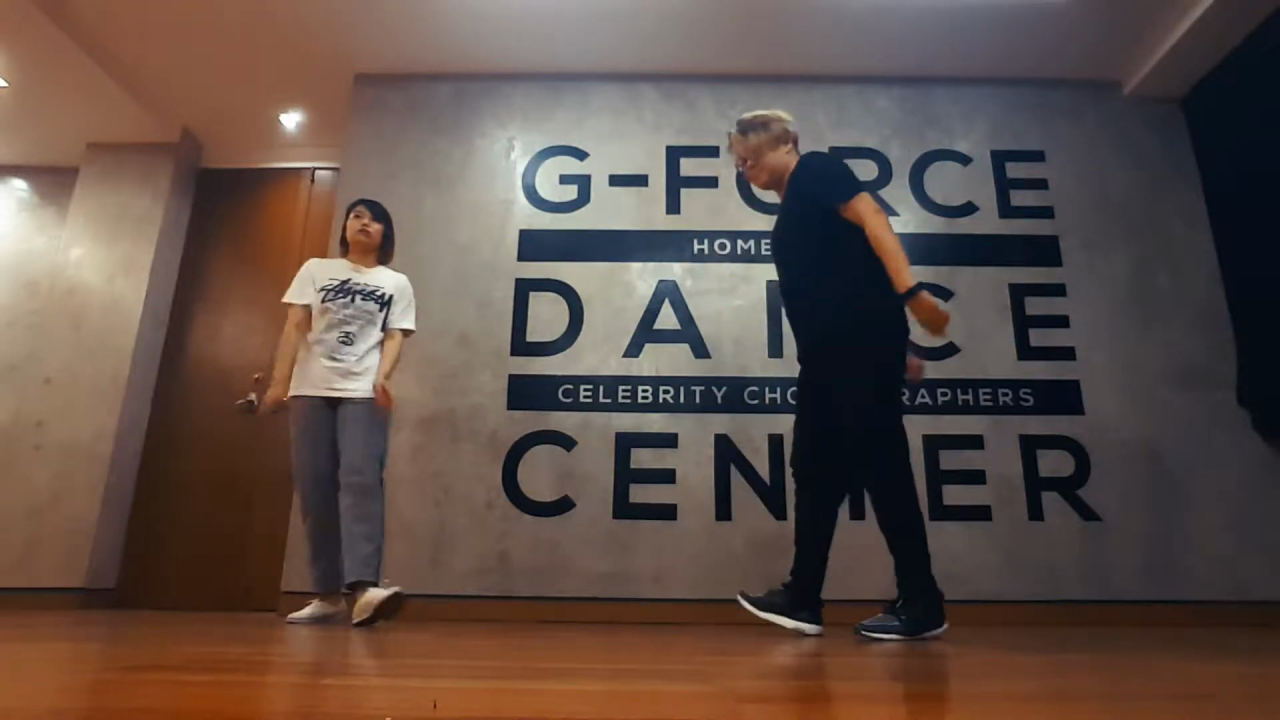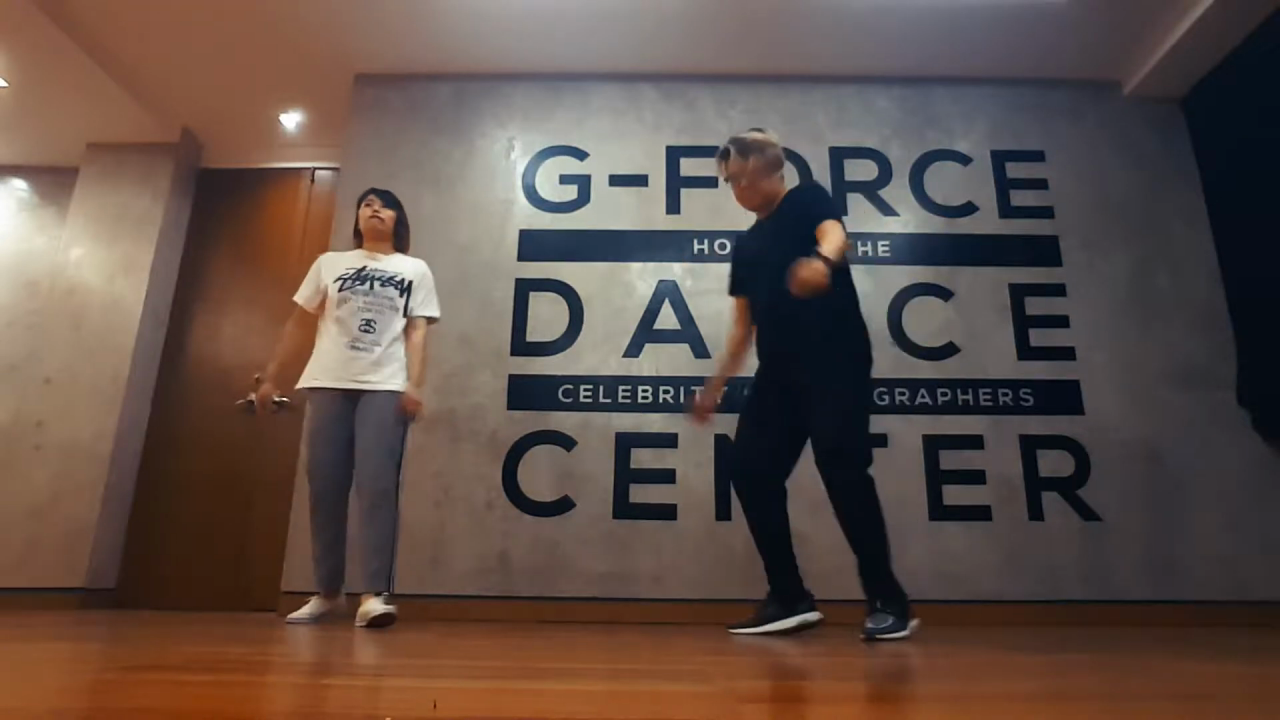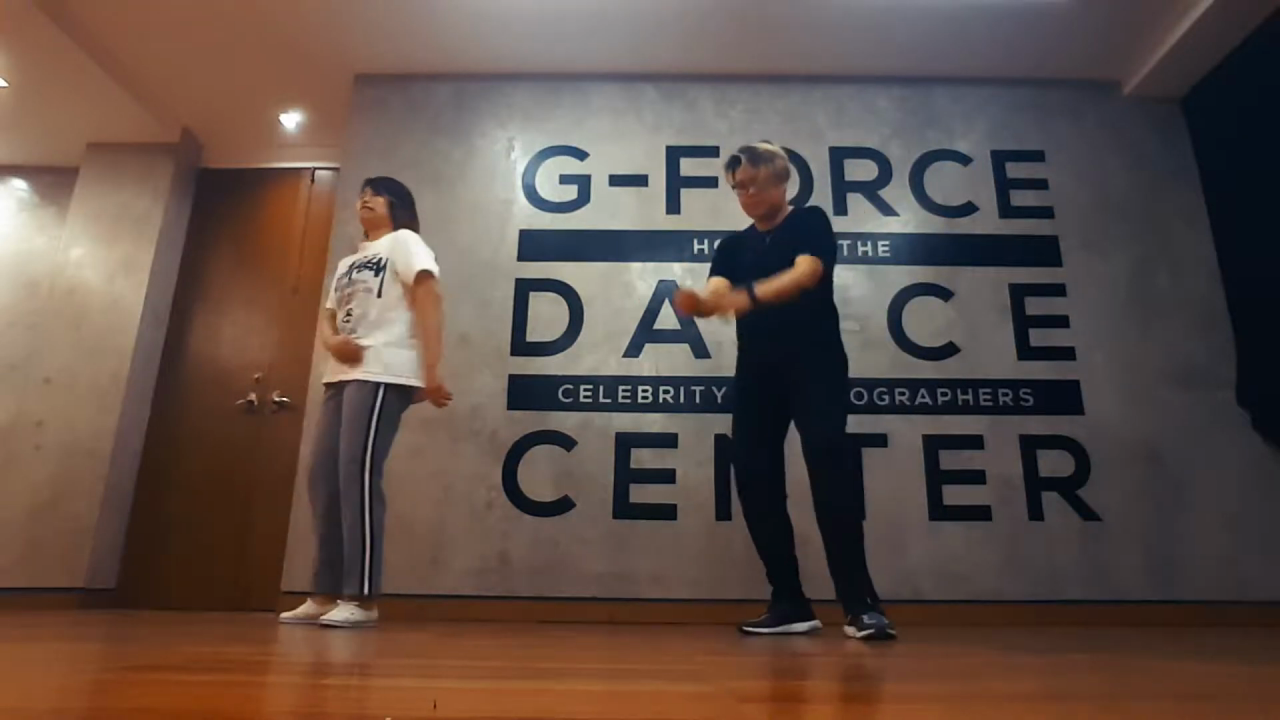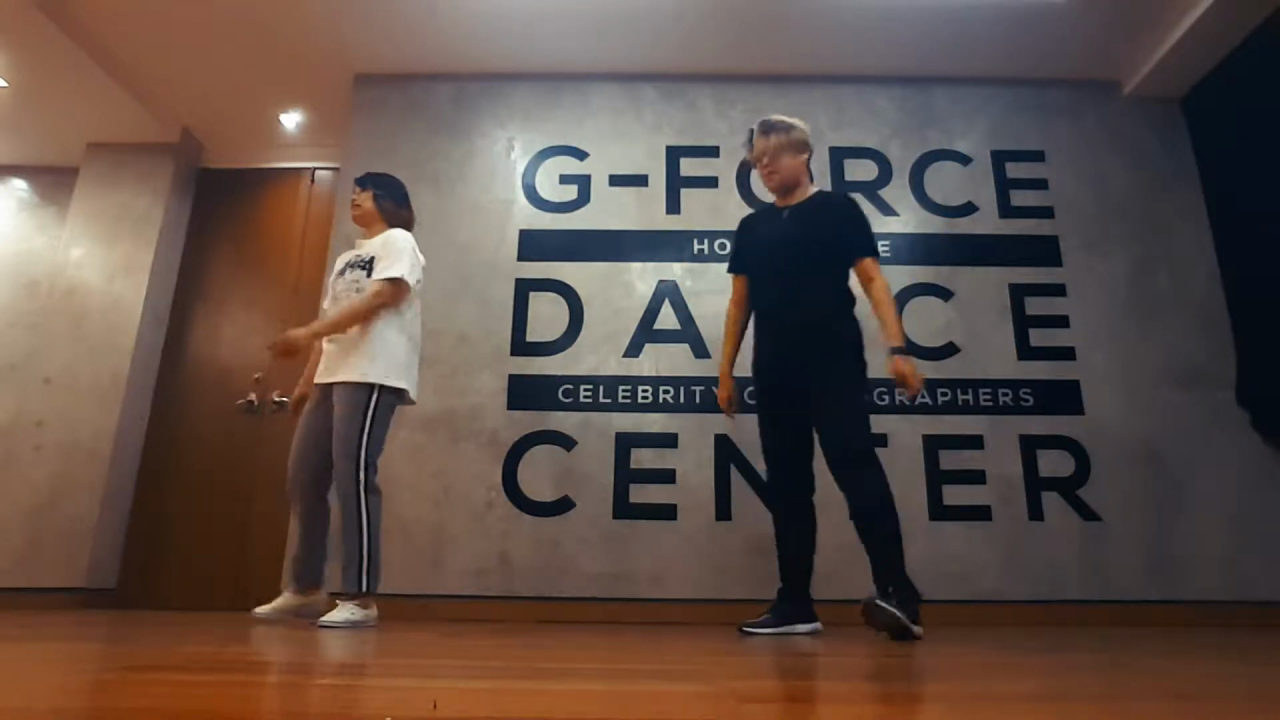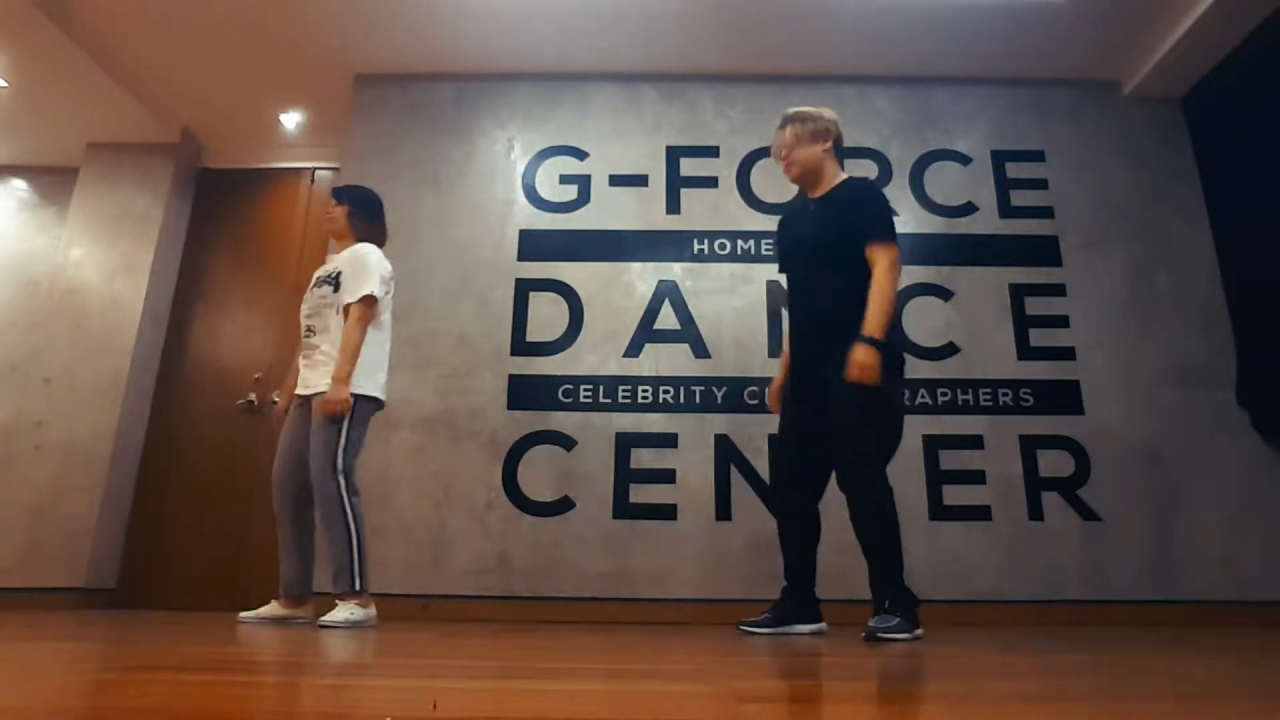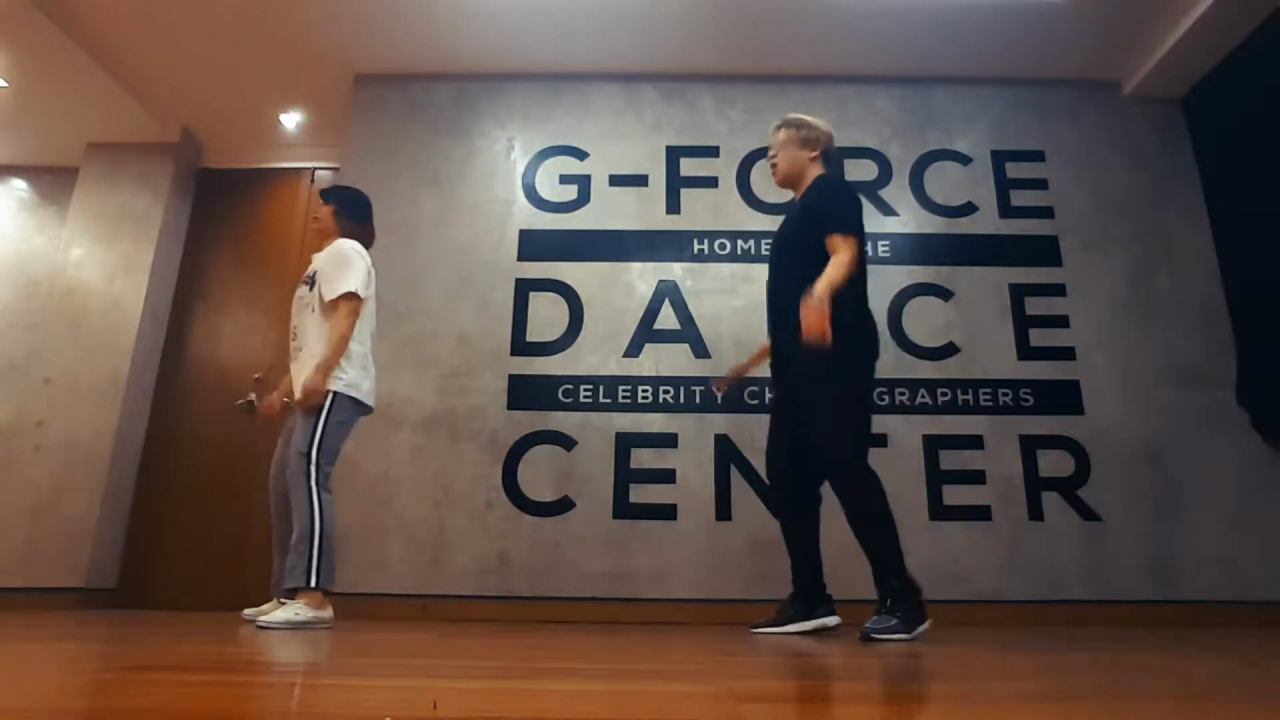
dt=0.4s
person 1, frame 1
left shoulder: (818, 169)
right shoulder: (790, 215)
left elbow: (872, 220)
left wrist: (911, 291)
right wrist: (895, 354)
left hip: (860, 339)
right hip: (824, 351)
left knee: (876, 461)
right knee: (815, 467)
left ankle: (920, 603)
right ankle: (802, 597)
person 1, frame 2
left shoulder: (808, 200)
right shoulder: (746, 245)
left elbow: (834, 234)
right elbow: (744, 324)
left wrist: (822, 262)
right wrist: (717, 383)
left hip: (834, 354)
right hip: (778, 369)
left knee: (841, 466)
right knee: (751, 470)
left ankle: (887, 600)
right ankle: (789, 596)
person 1, frame 3
left shoulder: (810, 222)
right shoulder: (736, 246)
left elbow: (806, 273)
right elbow: (715, 295)
left wrist: (750, 295)
right wrist: (693, 301)
left hip: (815, 366)
right hip: (756, 374)
left knee: (829, 469)
right knee: (755, 482)
left ankle: (860, 601)
right ankle: (790, 602)
person 1, frame 4
left shoulder: (837, 209)
right shoulder: (752, 227)
left elbow: (872, 278)
right elbow: (740, 302)
left wrist: (897, 347)
right wrist: (726, 371)
left hip: (835, 362)
right hip: (774, 370)
left knee: (854, 464)
right knee: (785, 484)
left ankle: (897, 593)
right ankle: (795, 604)
person 1, frame 5
left shoulder: (860, 196)
right shoulder: (792, 219)
left elbow: (885, 265)
left wrist: (870, 340)
right wrist: (784, 372)
left hip: (858, 364)
right hip: (808, 370)
left knee: (860, 474)
right knee: (791, 484)
left ankle: (895, 604)
right ankle: (798, 603)
person 1, frame 6
left shoulder: (830, 191)
right shoulder: (797, 215)
left elbow: (845, 254)
left wrist: (821, 290)
right wrist: (753, 360)
left hip: (835, 354)
right hip: (796, 362)
left knee: (844, 467)
right knee: (788, 476)
left ankle: (901, 598)
right ankle: (810, 599)
person 2, frame 1
left shoulder: (396, 283)
right shoulder: (314, 270)
left elbow: (394, 338)
right elbow: (293, 324)
left wrist: (382, 379)
right wrist: (278, 379)
left hip: (363, 393)
right hip: (310, 389)
left knee: (361, 479)
right knee: (314, 491)
left ankle: (365, 587)
right ankle: (328, 594)
person 2, frame 2
left shoulder: (415, 270)
right shoulder: (329, 264)
left elbow: (419, 329)
right elbow: (300, 321)
left wrist: (414, 385)
right wrist: (270, 376)
left hip: (385, 387)
right hip: (329, 383)
left knee: (378, 484)
right knee: (325, 486)
left ankle: (374, 595)
right ankle: (327, 591)
person 2, frame 3
left shoulder: (403, 242)
right shoulder: (346, 263)
left elbow: (428, 297)
right elbow: (329, 319)
left wrist: (432, 366)
right wrist: (331, 340)
left hip: (382, 374)
right hip: (343, 374)
left knee: (357, 473)
right knee: (323, 480)
left ankle: (361, 598)
right ankle: (326, 594)
person 2, frame 4
left shoulder: (398, 241)
right shoulder: (346, 258)
left elbow: (378, 298)
left wrist: (308, 333)
right wrist: (308, 381)
left hip: (372, 375)
right hip: (333, 373)
left knee: (353, 475)
right knee: (304, 475)
left ankle: (360, 598)
right ankle: (304, 587)
person 2, frame 5
left shoulder: (365, 256)
right shoulder: (326, 270)
left elbow: (359, 321)
left wrist: (340, 383)
right wrist: (287, 392)
left hip: (347, 389)
right hip: (311, 391)
left knee: (332, 477)
right knee: (288, 487)
left ankle: (357, 597)
right ankle: (293, 597)
person 2, frame 6
left shoulder: (346, 251)
right shoulder: (324, 261)
left elbow: (346, 314)
left wrist: (322, 373)
right wrist: (282, 390)
left hip: (337, 386)
right hip: (312, 387)
left knee: (307, 471)
right knee: (283, 481)
left ankle: (313, 597)
right ankle: (290, 594)
